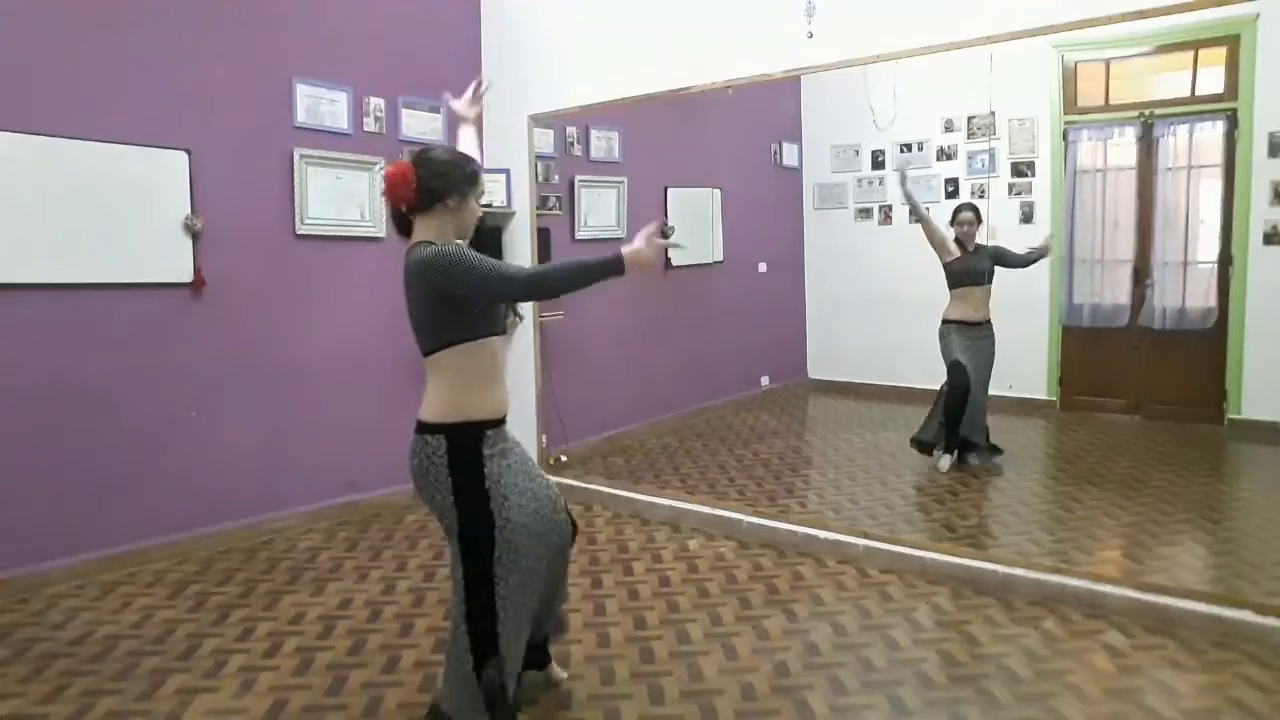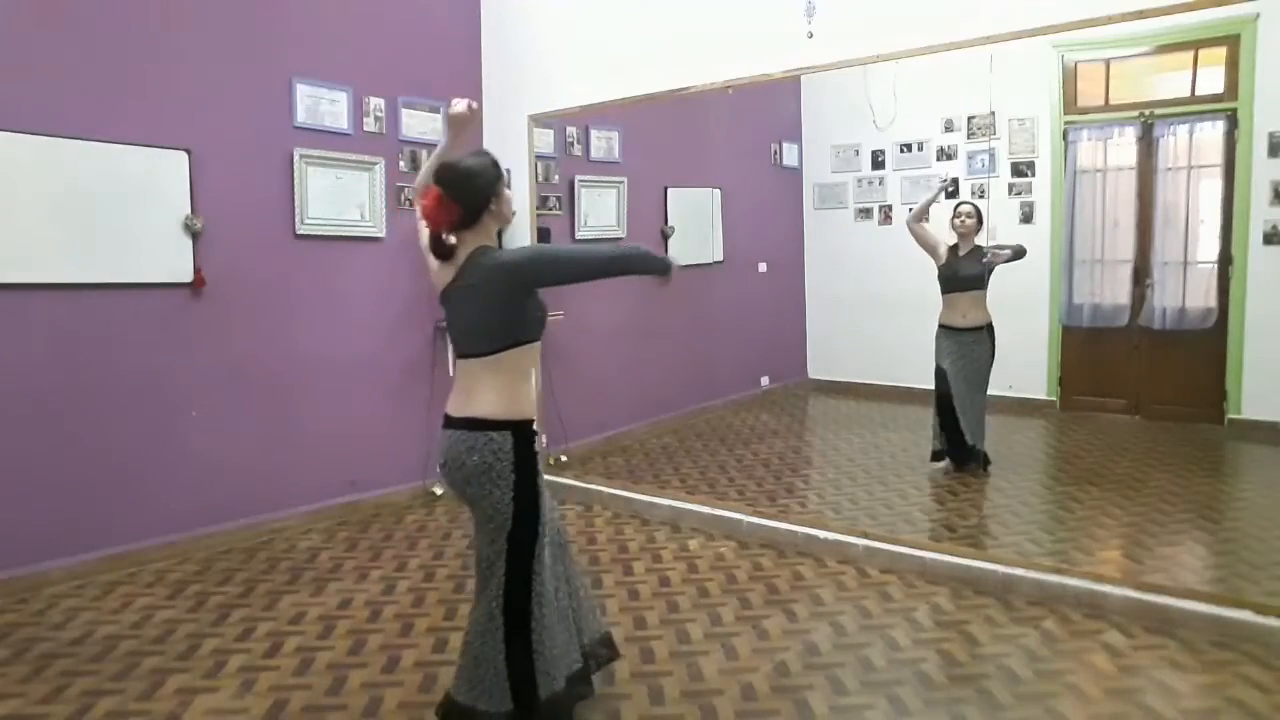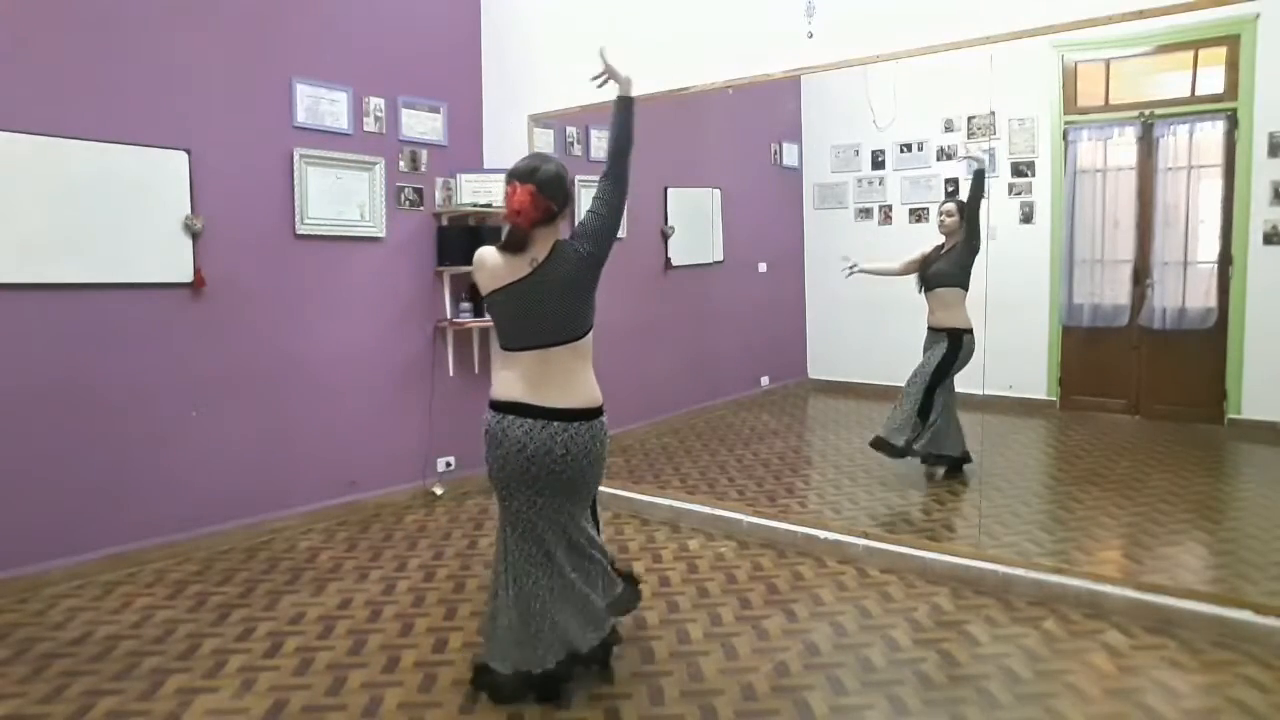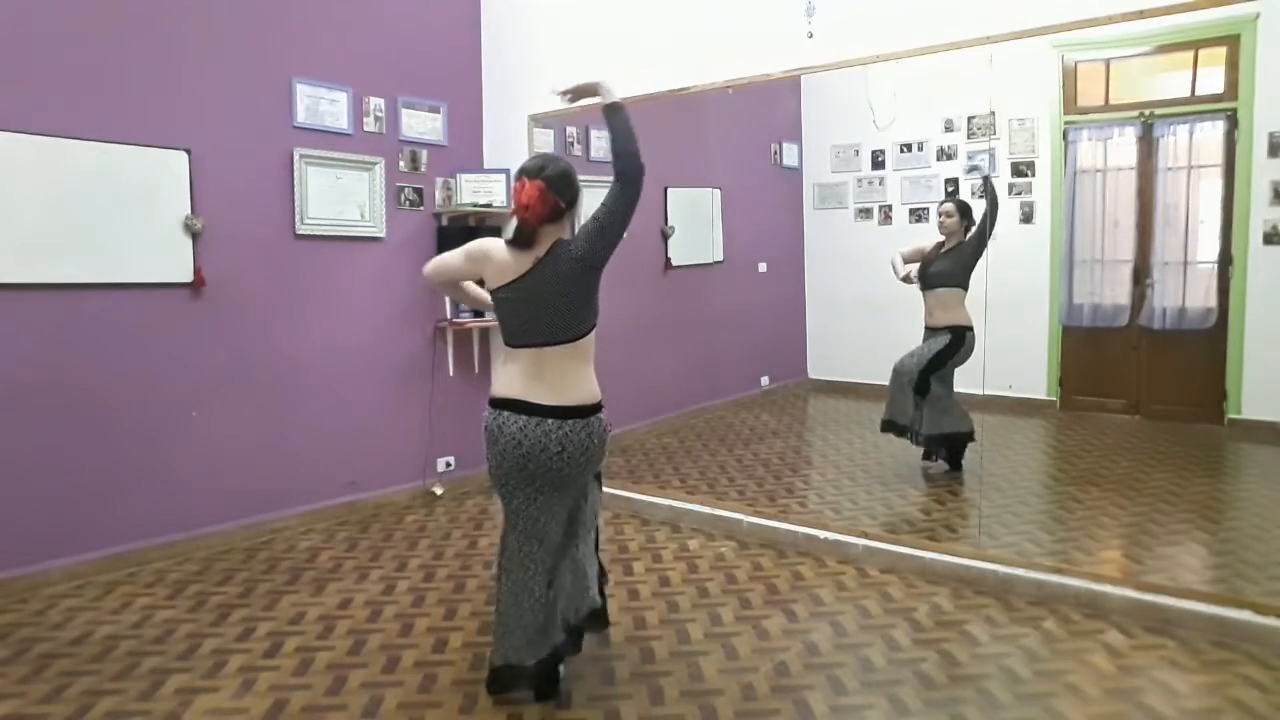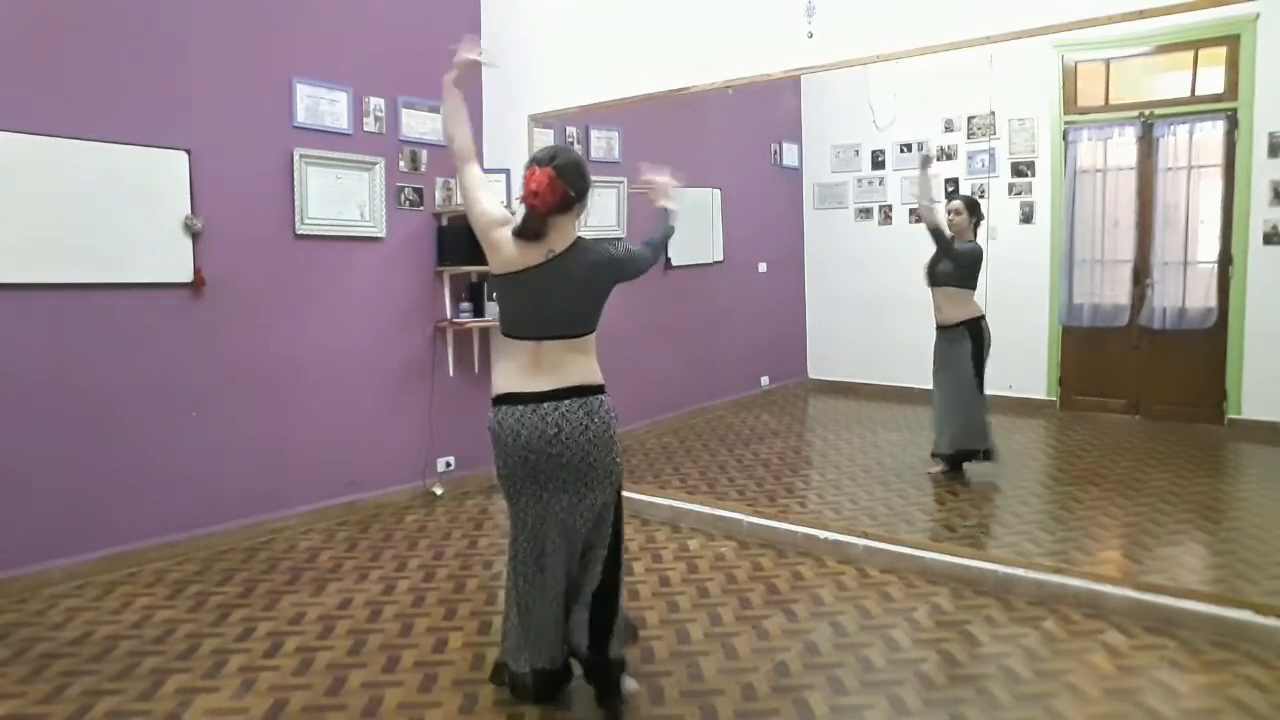
dt=1s
person 1, frame 1
left shoulder: (435, 255)
right shoulder: (437, 263)
right elbow: (528, 283)
left wrist: (467, 125)
right wrist: (625, 259)
left hip: (484, 438)
right hip: (459, 445)
left knee: (544, 529)
right knee: (483, 570)
left ankle: (528, 654)
person 1, frame 2
left shoulder: (445, 260)
right shoulder: (510, 267)
left elbow: (422, 196)
right elbow: (617, 259)
left wrist: (453, 136)
right wrist: (660, 262)
left hip: (465, 433)
right hip: (498, 442)
left knee: (525, 551)
right knee: (510, 572)
person 1, frame 3
left shoulder: (486, 264)
right shoulder: (581, 258)
right elbow: (616, 177)
right wrist: (625, 95)
left hip: (508, 426)
right hip: (575, 428)
left knee: (523, 540)
right knee: (569, 534)
left ankle: (523, 665)
right ankle: (573, 650)
person 1, frame 4
left shoulder: (489, 256)
right shoulder: (582, 257)
left elbow: (434, 273)
right elbow: (631, 176)
right wrist: (609, 100)
left hip: (509, 426)
right hip: (575, 429)
left knee: (526, 541)
right knee: (570, 515)
left ankle: (531, 664)
right ankle: (574, 614)
person 1, frame 5
left shoulder: (500, 242)
right shoulder: (598, 261)
left elbow: (464, 159)
right elbow: (653, 252)
left wrist: (453, 82)
right wrist: (665, 204)
left hip: (515, 422)
right hip: (583, 416)
left knee: (532, 545)
right knee: (597, 543)
person 2, frame 1
left shoulder: (989, 252)
right shoulder: (946, 247)
left elbow: (1020, 260)
right elbow: (922, 217)
left wrist: (1041, 252)
right wrist: (905, 186)
left hip: (984, 331)
right hip: (955, 330)
left knee: (976, 387)
right knee: (960, 383)
left ankle: (967, 447)
right ankle: (945, 445)
person 2, frame 2
left shoulder: (986, 254)
right shoulder: (941, 252)
left elbow: (1021, 250)
right elbow: (912, 221)
left wrist: (1005, 255)
right wrist: (937, 193)
left hip: (981, 335)
right hip: (948, 335)
left knee: (972, 394)
right knee: (946, 391)
left ankle: (970, 453)
right ankle: (957, 452)
person 2, frame 3
left shoulder: (967, 249)
right shoulder: (931, 254)
left elbow: (974, 207)
right elbow: (897, 268)
left wrist: (979, 170)
right wrist: (861, 268)
left hip: (956, 337)
right hip: (934, 336)
left knee: (919, 387)
right knee: (939, 392)
left ankle: (910, 446)
right ankle: (948, 457)
person 2, frame 4
left shoulder: (970, 249)
right shoulder: (931, 251)
left elbow: (991, 210)
right elbow: (898, 255)
left wrist: (984, 177)
right wrist: (902, 273)
left hip: (957, 334)
right hip: (932, 334)
left knee: (907, 369)
right knee: (938, 393)
left ankle: (933, 439)
right ankle: (951, 458)
person 2, frame 5
left shoulder: (970, 251)
right shoulder: (949, 243)
left elbow: (948, 248)
right elbow: (926, 205)
left wrist: (933, 224)
right wrist: (924, 170)
left hip: (968, 331)
right hip: (945, 333)
left knee: (964, 392)
right knee: (947, 392)
left ankle: (973, 452)
right ankle: (952, 458)
